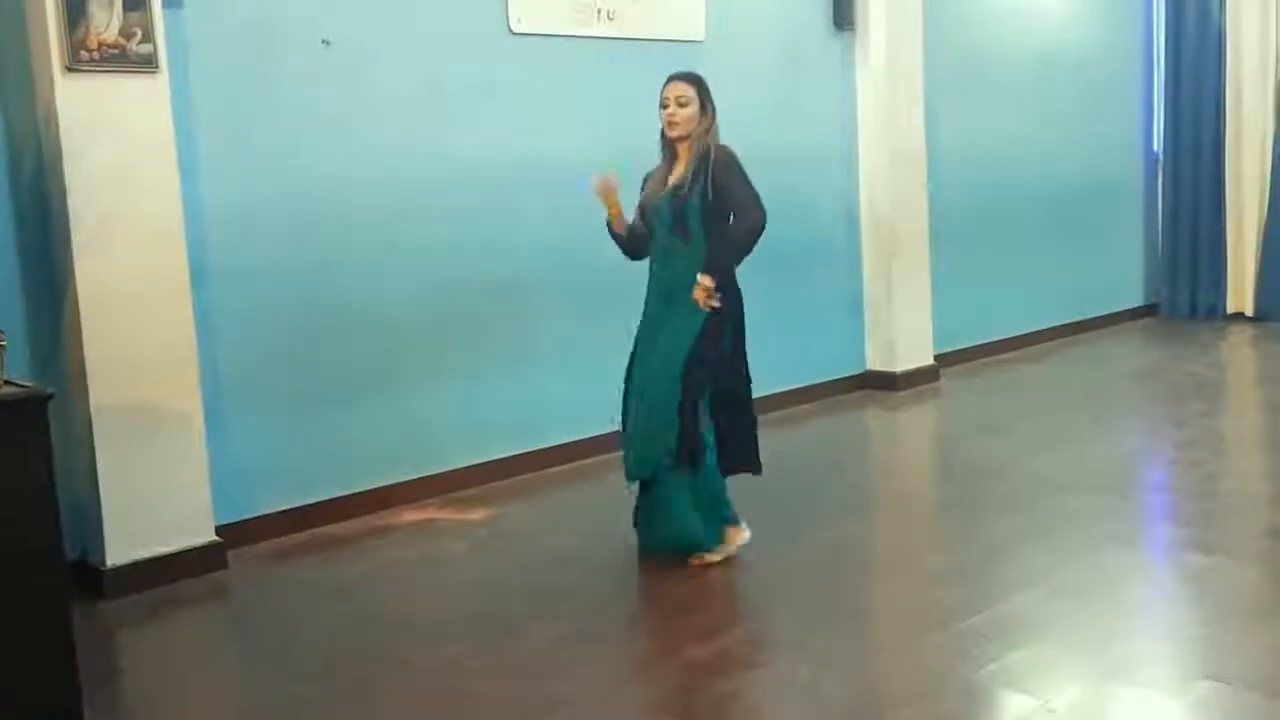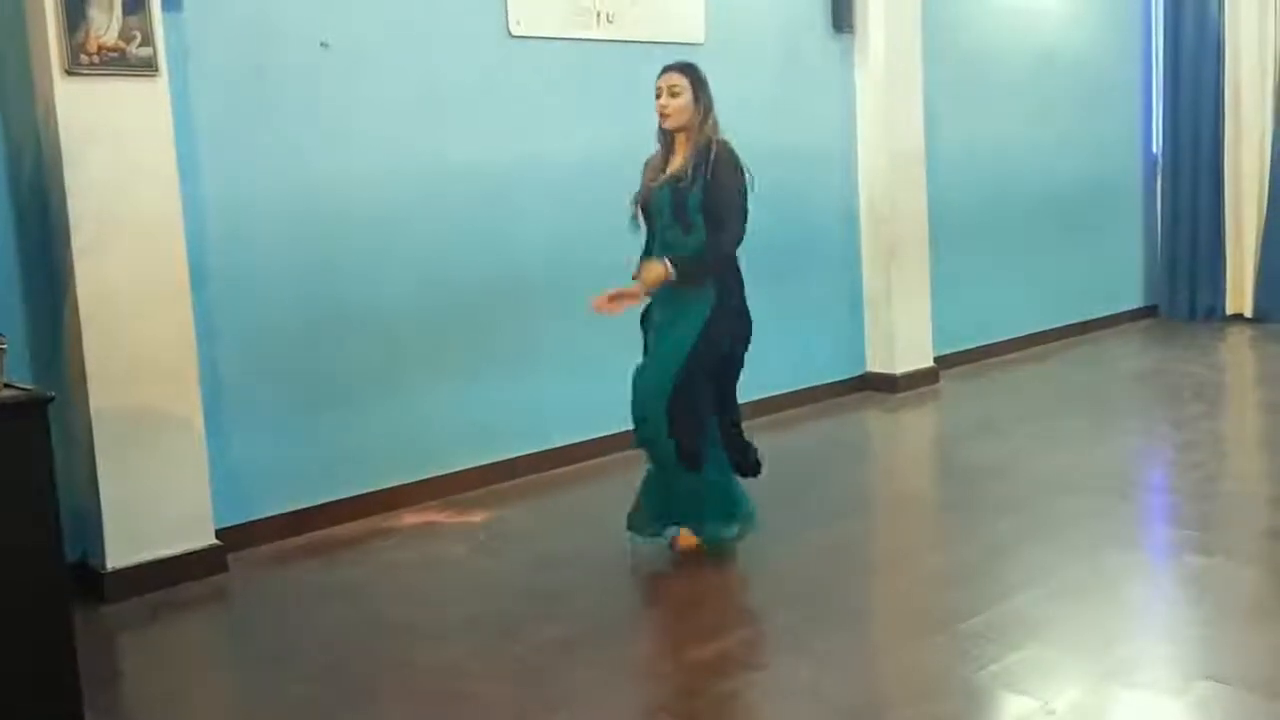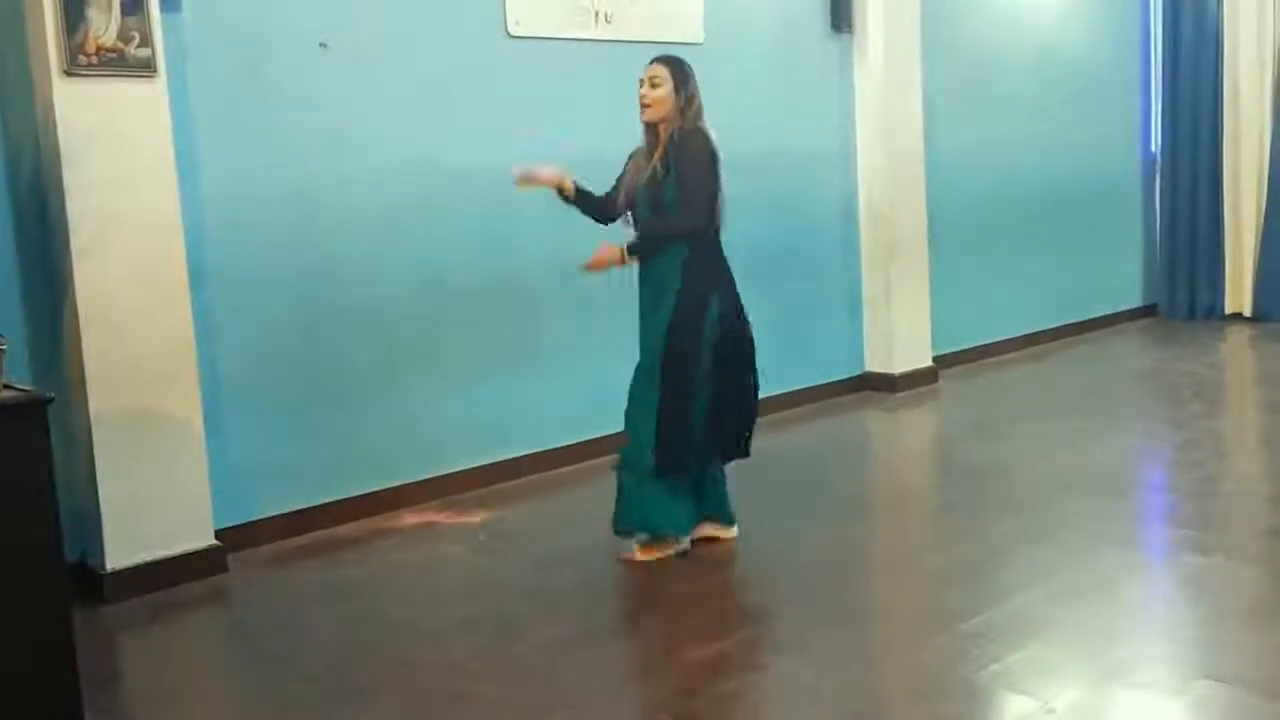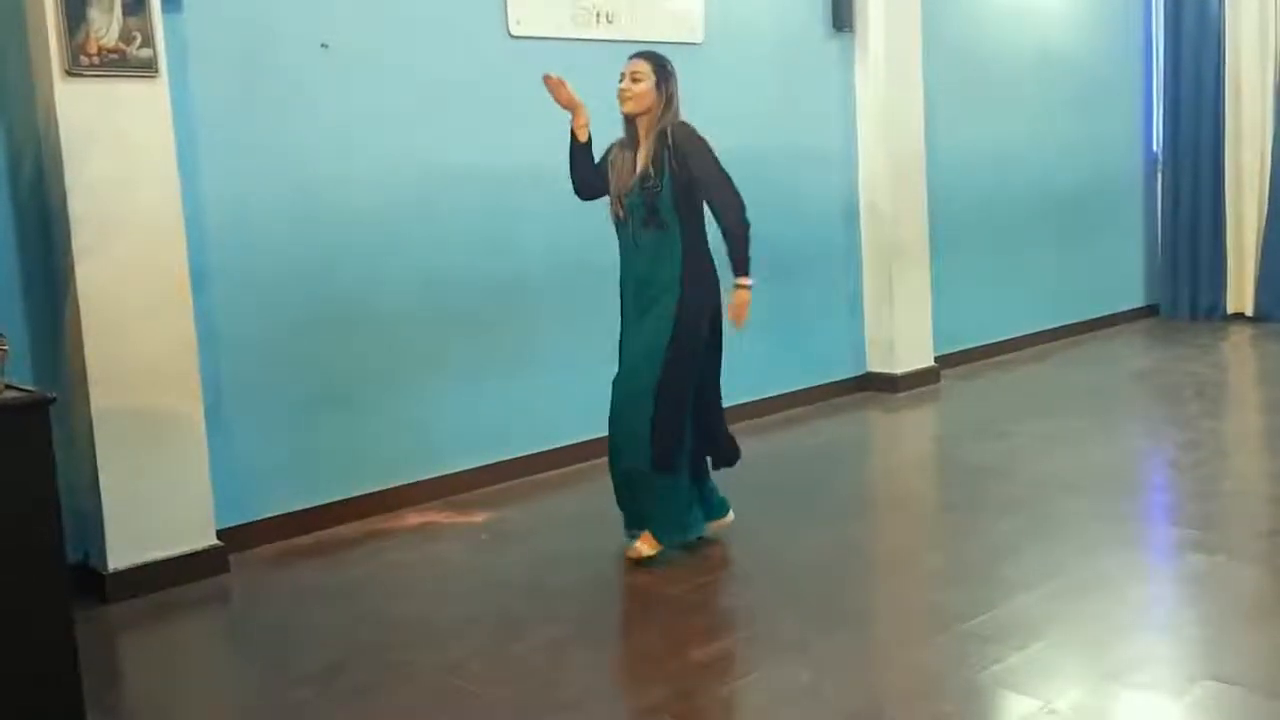
dt=0.4s
person 1, frame 1
left shoulder: (718, 161)
right shoulder: (655, 179)
left elbow: (752, 219)
right elbow: (637, 246)
left wrist: (712, 276)
right wrist: (615, 217)
left hip: (703, 310)
right hip: (662, 310)
left knee: (677, 414)
right knee: (649, 413)
left ankle: (720, 526)
right ankle: (679, 525)
person 1, frame 2
left shoulder: (719, 157)
right shoulder: (655, 167)
left elbow: (731, 231)
left wrist: (670, 270)
right wrist: (635, 287)
left hip: (709, 299)
right hip: (668, 303)
left knee: (676, 397)
right knee: (659, 400)
left ankle: (717, 514)
right ankle: (688, 512)
person 1, frame 3
left shoulder: (693, 143)
right shoulder: (642, 158)
left elbow: (692, 219)
right elbow: (607, 209)
left wrist: (626, 252)
right wrist: (564, 185)
left hip: (696, 292)
right hip: (663, 294)
left knee: (665, 400)
right knee: (690, 403)
left ankle: (663, 526)
right ankle: (712, 515)
person 1, frame 4
left shoulder: (681, 141)
right shoulder: (622, 153)
left elbow: (729, 206)
right elbow: (586, 187)
left wrist: (741, 279)
right wrist: (578, 119)
left hip: (682, 293)
right hip: (641, 296)
left knee: (649, 399)
right knee: (668, 403)
left ankle: (665, 521)
right ankle: (705, 509)
